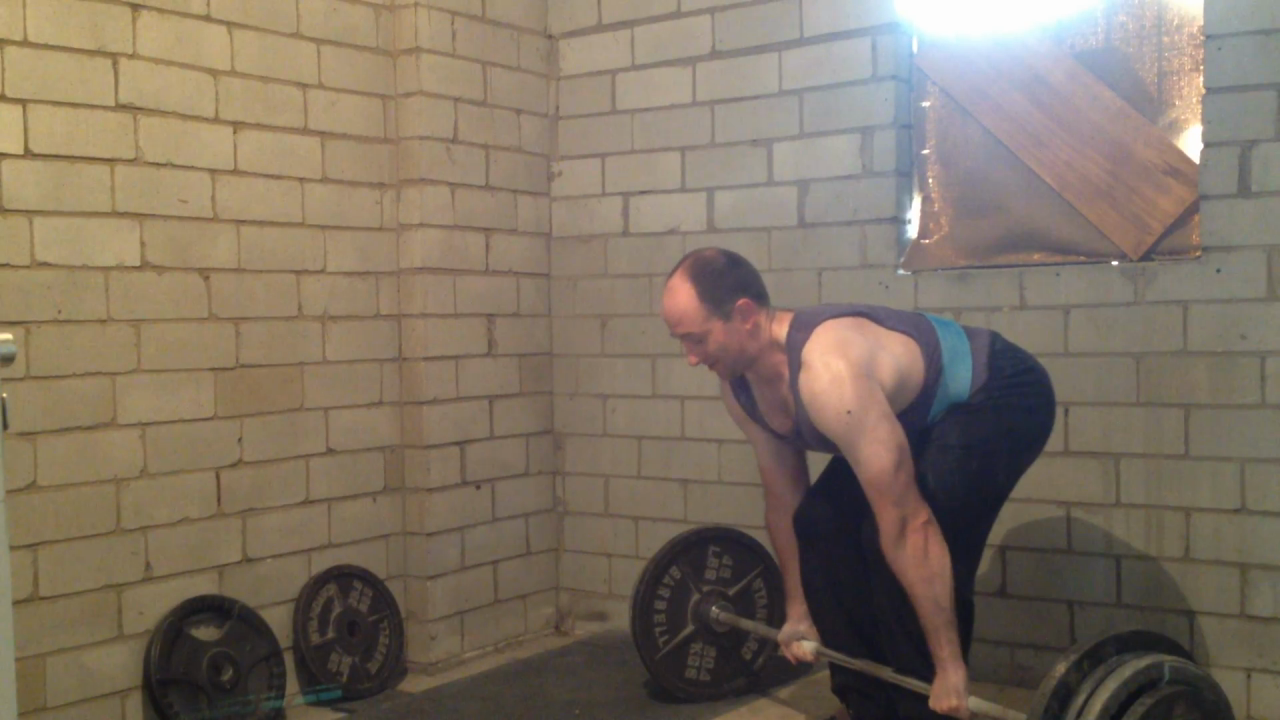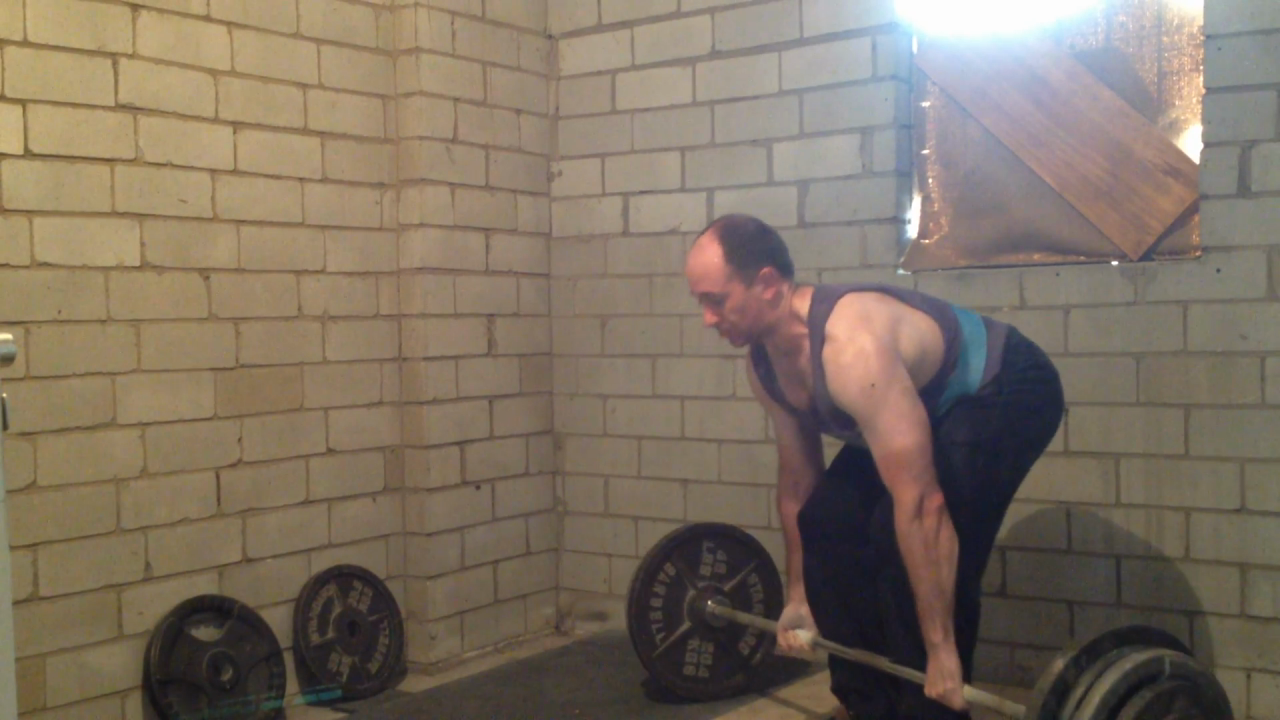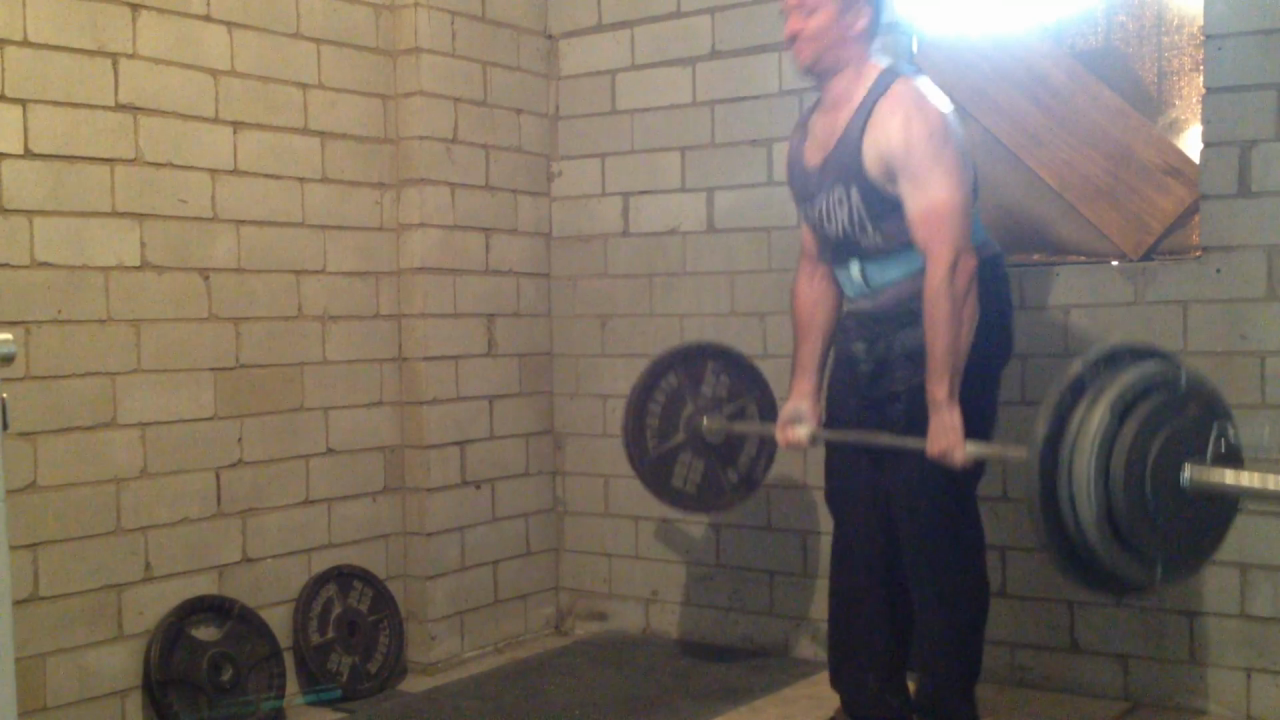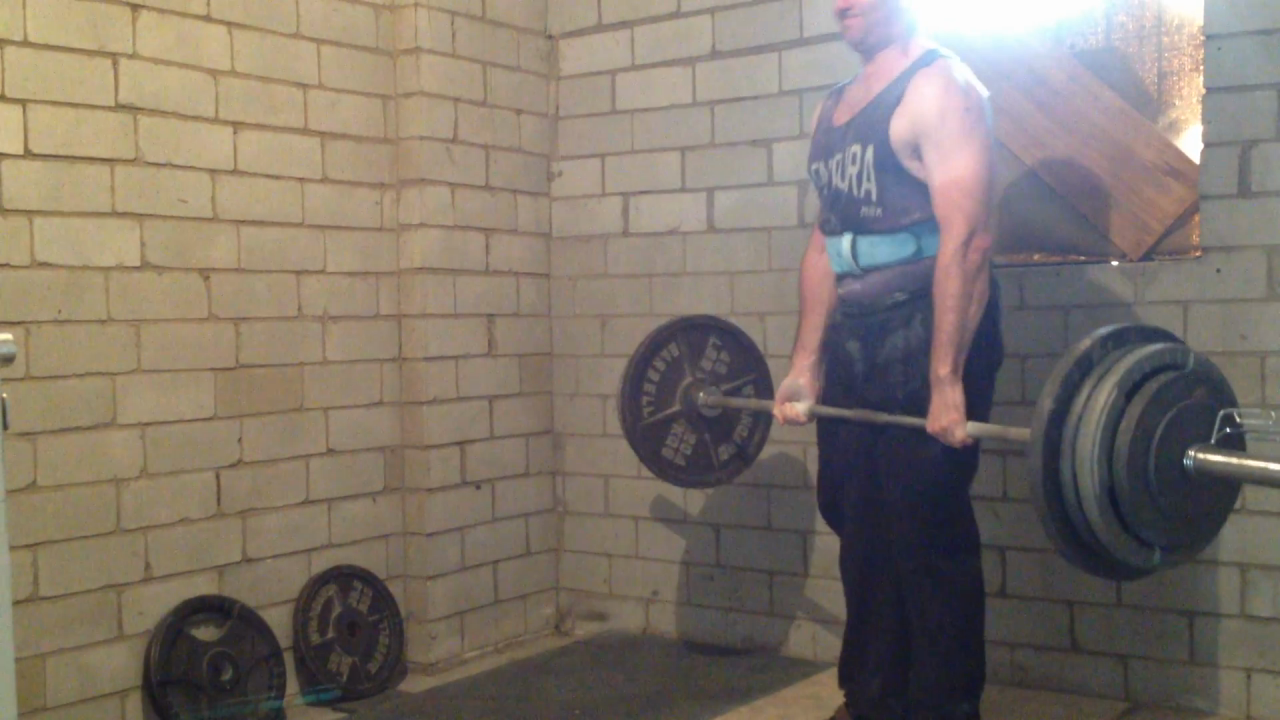
dt=1s
person 1, frame 1
left shoulder: (829, 374)
right shoulder: (740, 386)
left elbow: (907, 523)
right elbow: (783, 499)
left wrist: (949, 667)
right wrist: (798, 608)
left hip: (1000, 398)
right hip: (924, 408)
left knee: (890, 539)
right knee: (821, 524)
person 1, frame 2
left shoulder: (853, 349)
right shoulder: (765, 362)
left elbow: (920, 507)
right elbow: (798, 478)
left wrist: (942, 652)
right wrist: (798, 595)
left hip: (1005, 394)
right hip: (926, 401)
left knee: (901, 538)
right knee: (825, 523)
person 1, frame 3
left shoulder: (906, 109)
right shoulder: (809, 130)
left elbow: (951, 262)
right elbow: (815, 270)
left wrist: (945, 406)
right wrist: (804, 388)
left hip: (941, 333)
right hip: (866, 341)
left knee: (933, 532)
right knee: (860, 529)
person 1, frame 4
left shoulder: (939, 89)
right shoulder: (836, 103)
left elbow: (964, 238)
left wrist: (948, 381)
right wrist: (804, 363)
left hip: (928, 333)
right hip: (856, 338)
left knee: (926, 531)
right knee: (857, 524)
